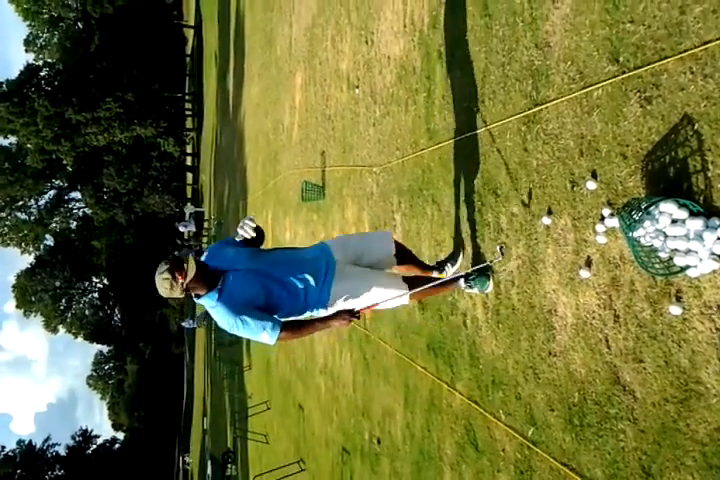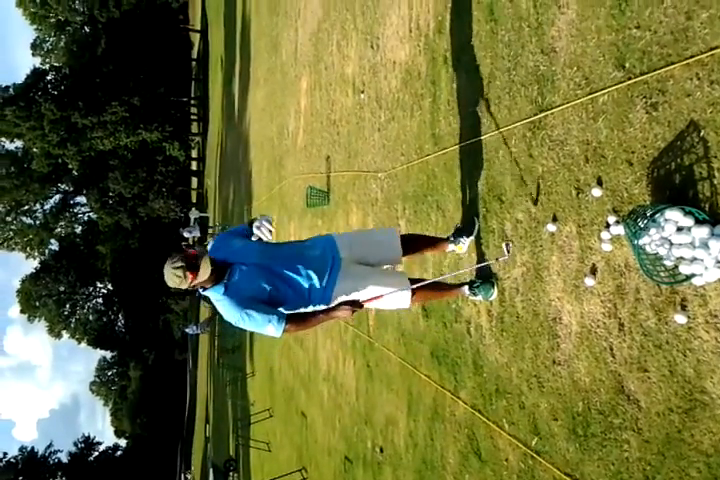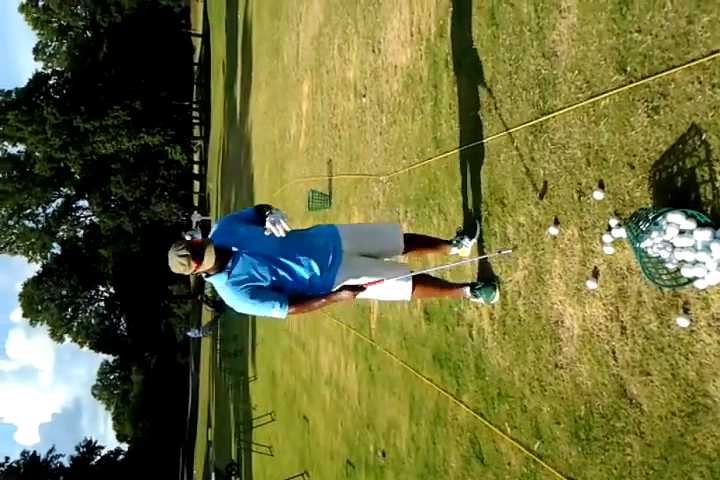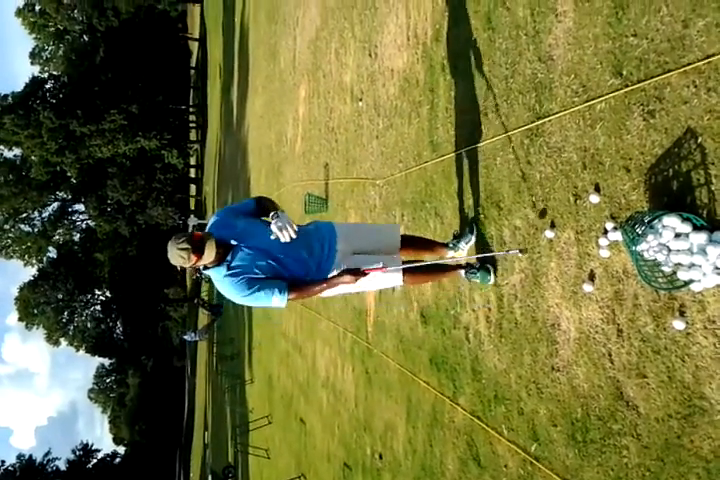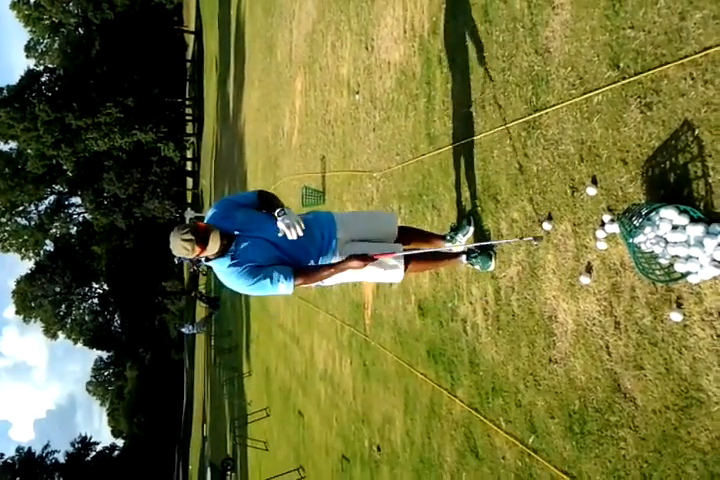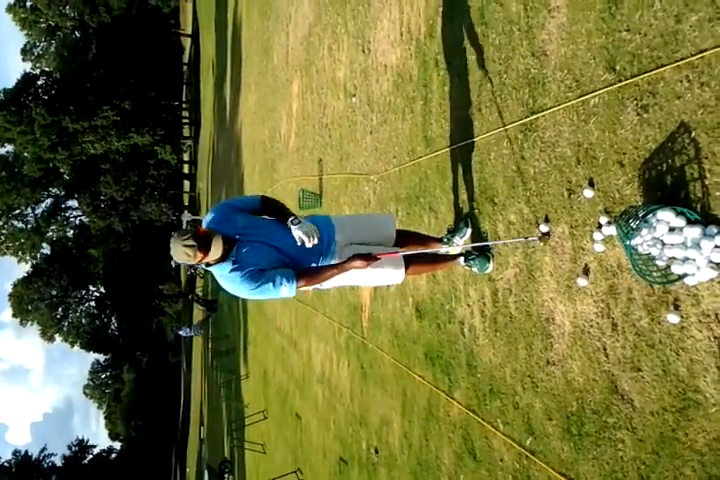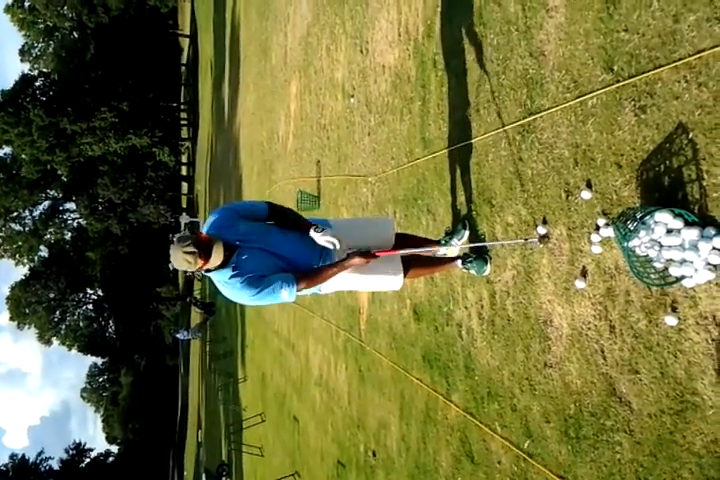
dt=0.2s
person 1, frame 1
left shoulder: (213, 256)
right shoulder: (227, 312)
left elbow: (255, 241)
right elbow: (280, 332)
left wrist: (246, 231)
right wrist: (329, 322)
left hip: (324, 256)
right hip: (331, 294)
left knee: (387, 243)
right knee: (407, 289)
left ankle: (436, 271)
right ankle: (462, 282)
person 1, frame 2
left shoulder: (219, 246)
right shoulder: (232, 305)
left elbow: (250, 233)
right elbow: (284, 324)
left wrist: (258, 226)
right wrist: (332, 313)
left hip: (328, 249)
right hip: (334, 288)
left knee: (400, 241)
right knee: (410, 289)
left ankle: (451, 243)
right ankle: (466, 289)
person 1, frame 3
left shoulder: (222, 230)
right shoulder: (235, 292)
left elbow: (258, 210)
right elbow: (287, 307)
left wrist: (270, 215)
right wrist: (335, 297)
left hip: (330, 240)
right hip: (335, 278)
left knee: (404, 241)
right knee: (411, 283)
left ankle: (454, 245)
right ankle: (466, 290)
person 1, frame 4
left shoulder: (220, 222)
right shoulder: (234, 284)
left elbow: (259, 202)
right elbow: (289, 293)
left wrist: (275, 214)
right wrist: (336, 282)
left hip: (326, 236)
right hip: (329, 272)
left knee: (399, 242)
right knee: (403, 273)
left ankle: (450, 249)
right ankle: (463, 271)
person 1, frame 5
left shoulder: (219, 213)
right shoulder: (238, 275)
left elbow: (261, 196)
right elbow: (296, 280)
left wrist: (281, 212)
right wrist: (346, 266)
left hip: (325, 225)
right hip: (329, 262)
left knee: (398, 233)
right knee: (403, 262)
left ankle: (447, 242)
right ankle: (463, 257)
person 1, frame 6
left shoulder: (219, 216)
right shoulder: (241, 280)
left elbow: (265, 202)
right elbow: (299, 282)
left wrist: (292, 219)
right wrist: (350, 265)
left hip: (323, 229)
right hip: (328, 263)
left knee: (394, 235)
right knee: (403, 264)
left ankle: (445, 243)
right ankle: (461, 259)
person 1, frame 7
left shoulder: (219, 220)
right shoulder: (241, 286)
left elbow: (272, 209)
right elbow: (300, 284)
left wrist: (312, 228)
right wrist: (348, 263)
left hip: (320, 235)
right hip: (328, 269)
left knee: (393, 238)
right knee: (401, 268)
left ankle: (443, 245)
right ankle: (458, 262)
